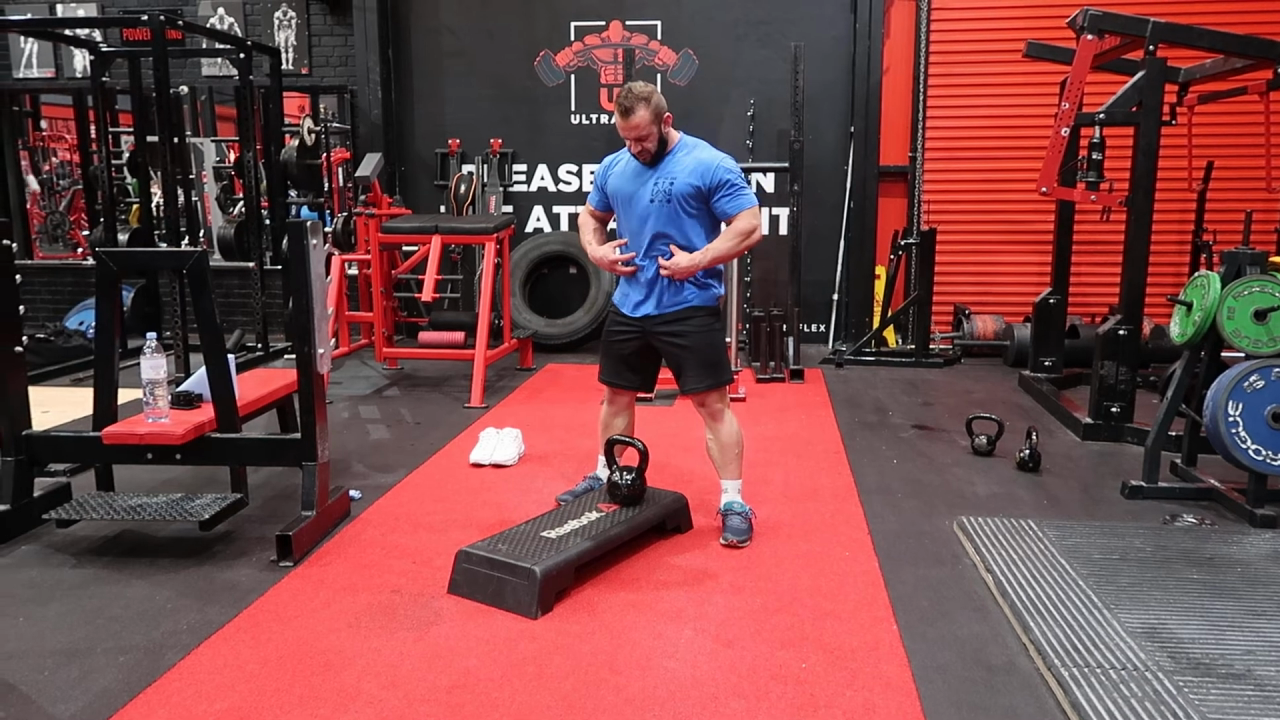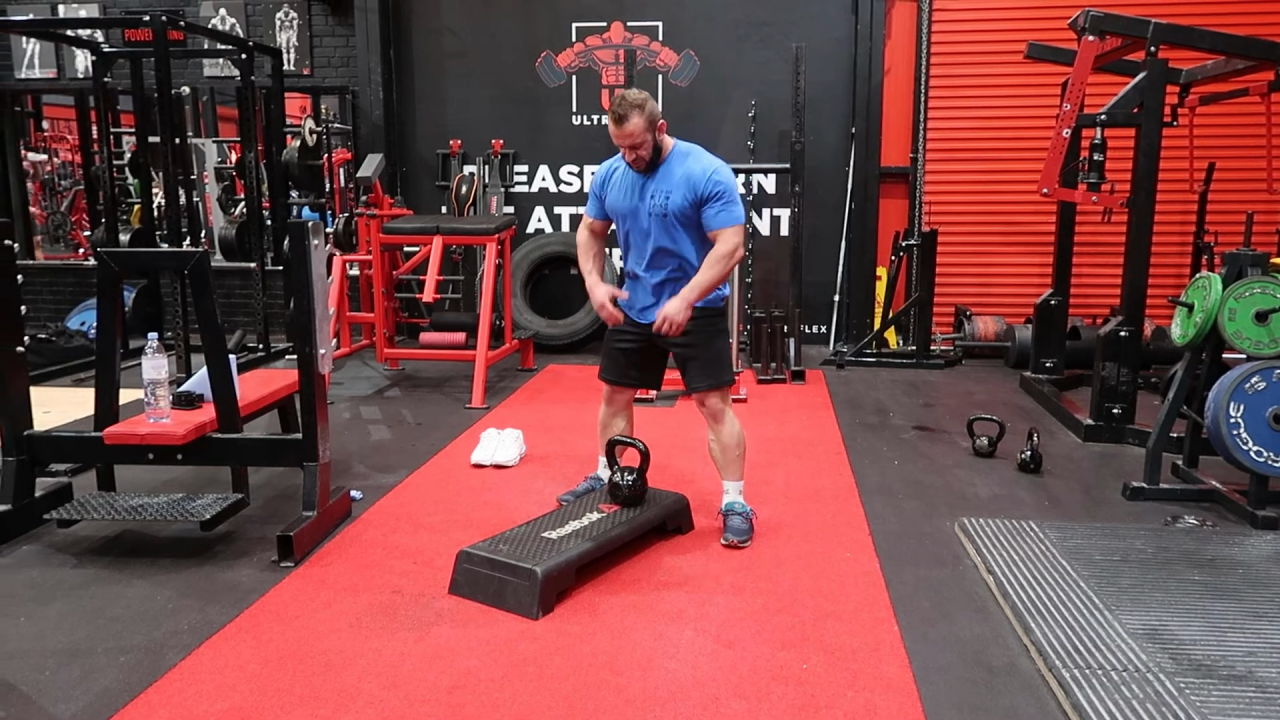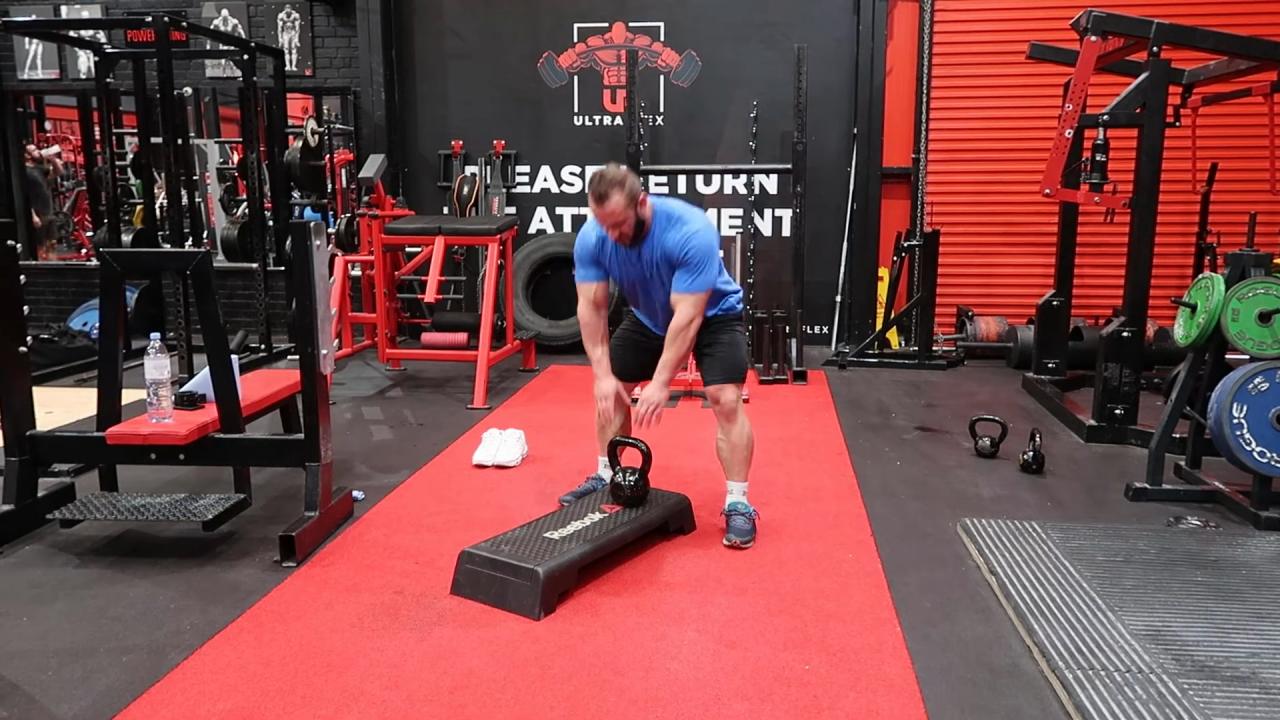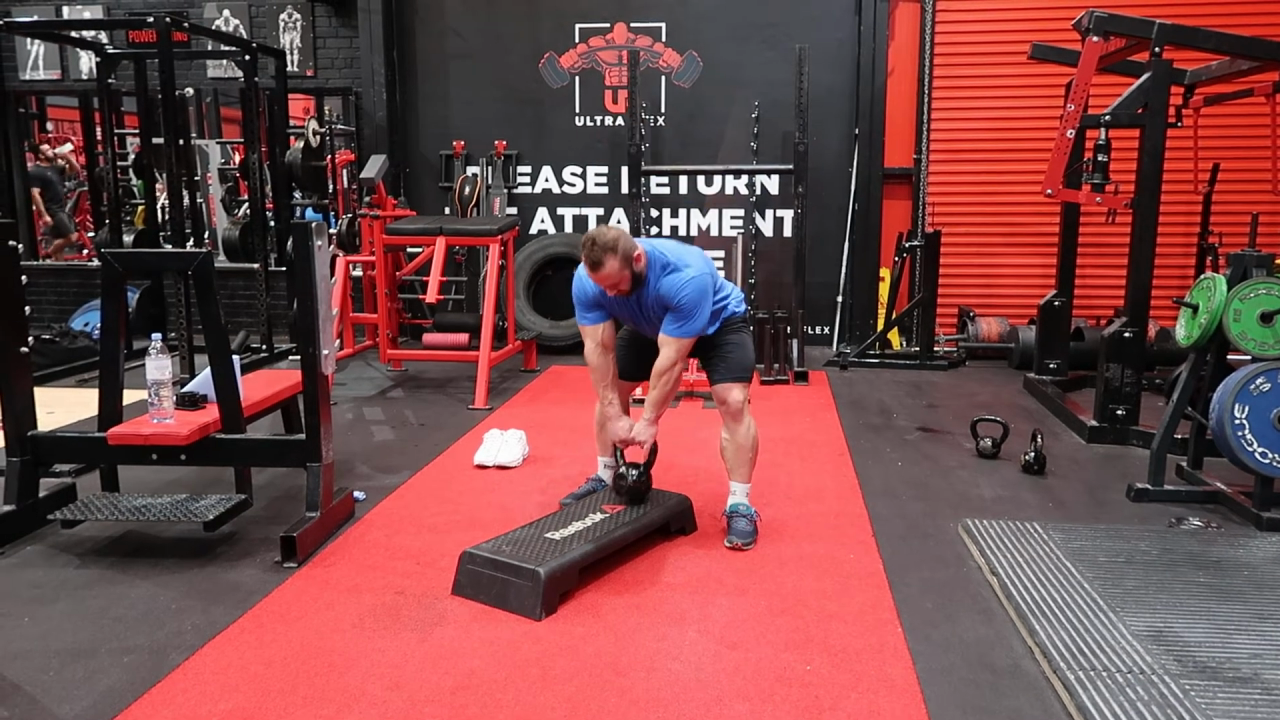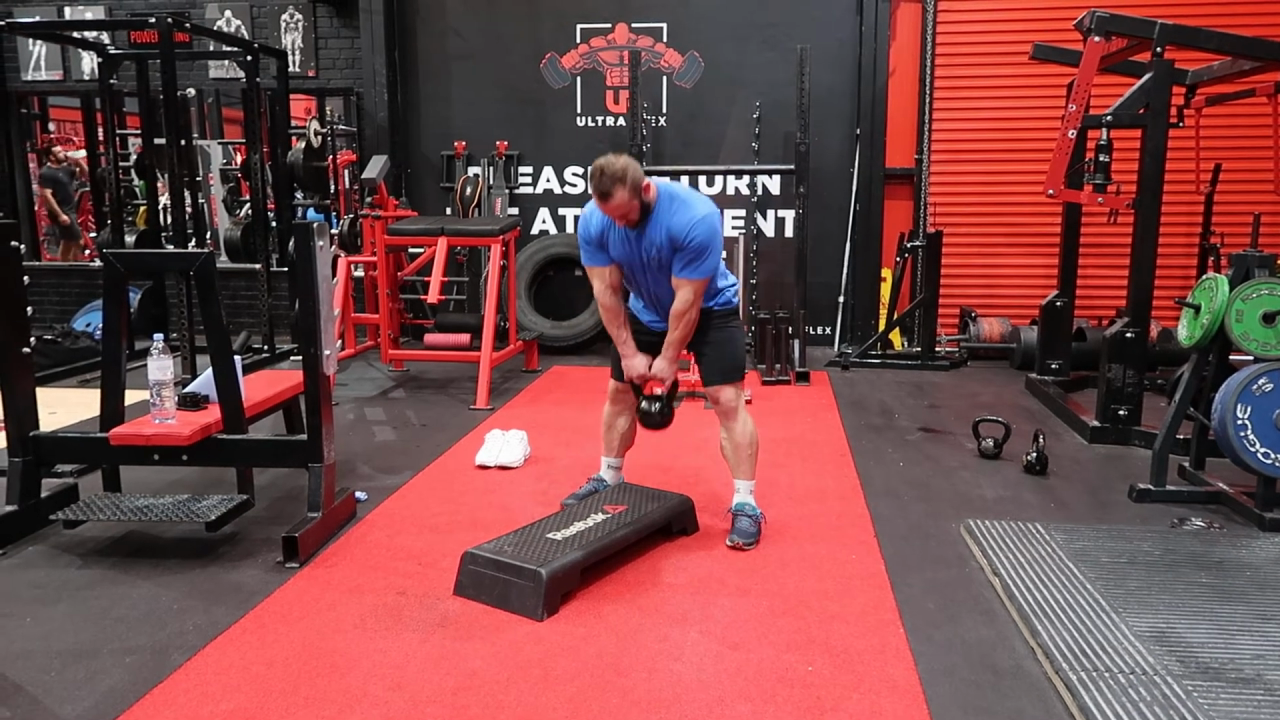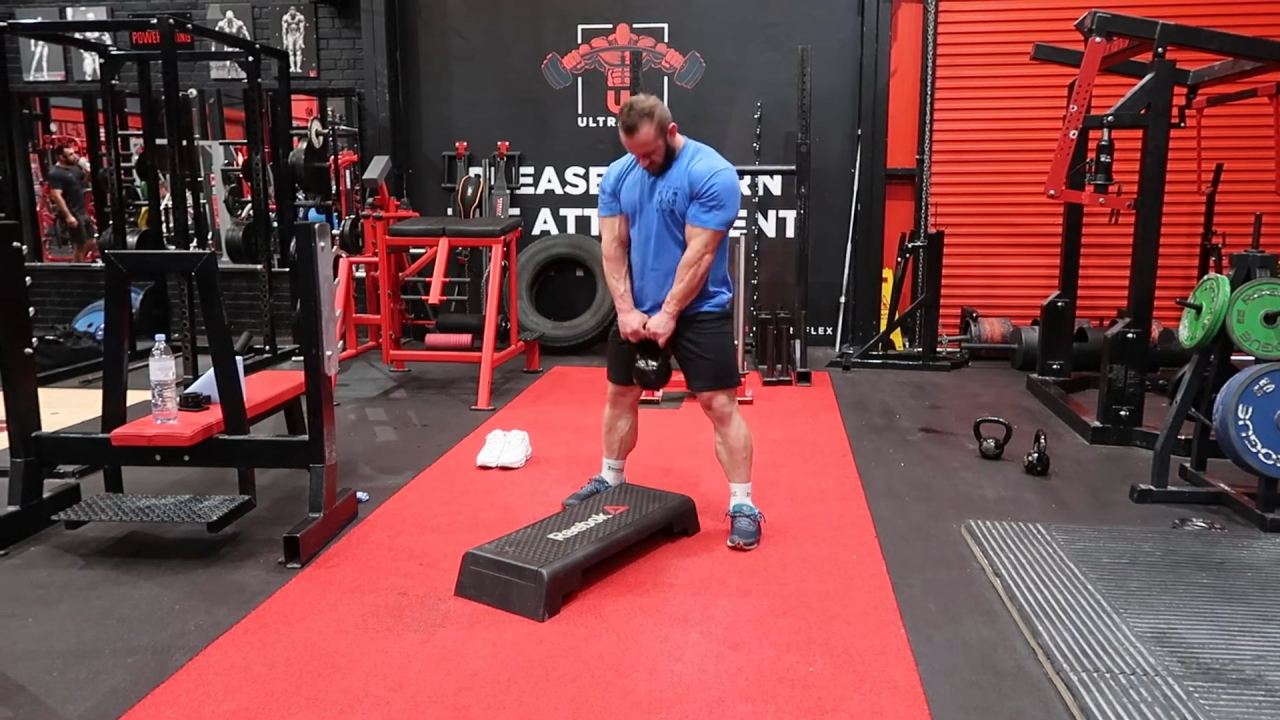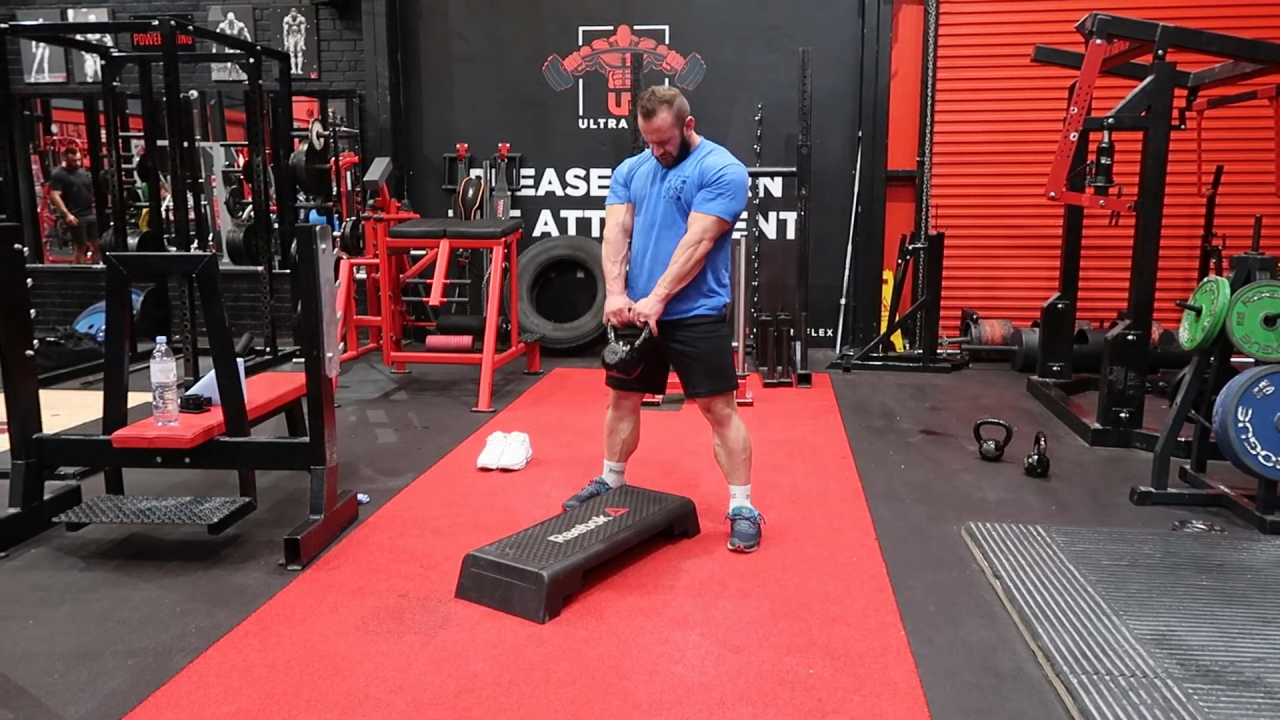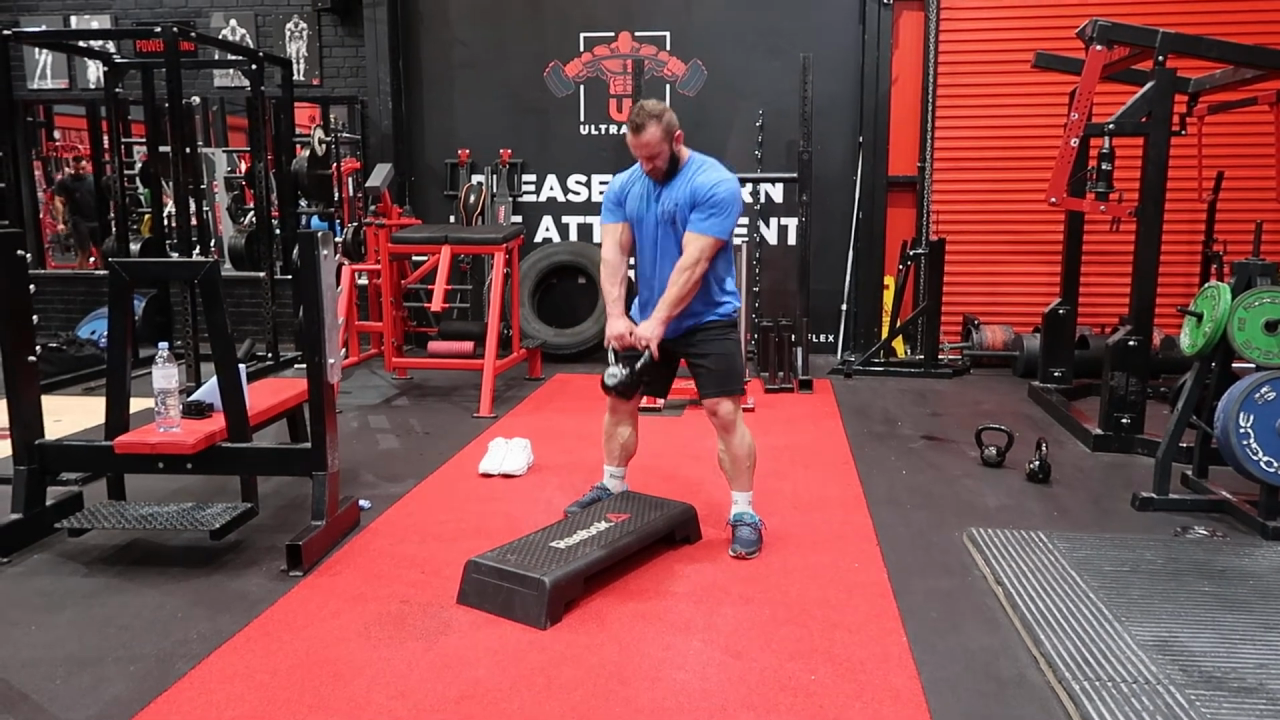
dt=0.3s
person 1, frame 1
left shoulder: (710, 165)
right shoulder: (613, 167)
left elbow: (749, 226)
right elbow: (591, 215)
left wrist: (697, 260)
right wrist: (595, 250)
left hip: (691, 309)
right hip: (629, 306)
left knee: (712, 404)
right knee: (616, 395)
left ankle: (734, 503)
right ankle: (604, 477)
person 1, frame 2
left shoulder: (707, 173)
right shoulder: (608, 176)
left elbow: (731, 246)
right elbow: (590, 233)
left wrist: (684, 302)
right wrist: (595, 283)
left hip: (699, 309)
right hip: (633, 308)
left knee: (714, 403)
right knee: (614, 394)
left ankle: (735, 502)
right ankle: (605, 478)
person 1, frame 3
left shoulder: (690, 232)
right shoulder: (591, 238)
left elbow: (688, 318)
right elbow: (591, 307)
left wrist: (661, 386)
right wrist: (602, 376)
left hip: (712, 314)
right hip: (648, 318)
left knee: (726, 399)
right knee: (609, 395)
left ankle: (738, 504)
right ankle: (605, 477)
person 1, frame 4
left shoulder: (686, 276)
right shoulder: (587, 280)
left elbow: (673, 360)
right elbow: (599, 351)
left wrist: (648, 423)
right wrist: (617, 416)
left hip: (717, 322)
left knee: (733, 401)
right knee: (608, 390)
left ankle: (740, 506)
right ankle: (605, 479)
person 1, frame 5
left shoulder: (695, 216)
right shoulder: (593, 221)
left elbow: (688, 300)
right elbow: (607, 291)
left wrist: (669, 360)
right wrist: (629, 353)
left hip: (710, 309)
right hip: (646, 313)
left knee: (728, 398)
right knee: (618, 389)
left ankle: (744, 504)
right ankle: (608, 478)
person 1, frame 6
left shoulder: (712, 173)
right shoulder: (617, 176)
left elbow: (699, 254)
right elbow: (613, 247)
left wrist: (669, 314)
right wrist: (627, 309)
left hip: (700, 311)
right hip: (639, 312)
left knee: (718, 404)
right knee: (620, 395)
left ankle: (743, 505)
right ankle: (610, 481)
person 1, frame 7
left shoulder: (723, 170)
right shoulder: (630, 171)
left elbow: (698, 240)
right elbow: (616, 233)
left wrist: (658, 297)
right wrist: (616, 292)
left hip: (697, 314)
right hip: (635, 309)
left knee: (718, 408)
right knee: (623, 400)
left ankle: (742, 508)
right ankle: (611, 483)
person 1, frame 8
left shoulder: (715, 184)
right shoulder: (622, 187)
left elbow: (694, 263)
right elbow: (613, 253)
left wrist: (657, 323)
right wrist: (617, 315)
left hip: (708, 318)
right hip: (644, 315)
left knee: (724, 412)
right knee: (620, 397)
left ankle: (744, 513)
right ankle: (613, 487)
